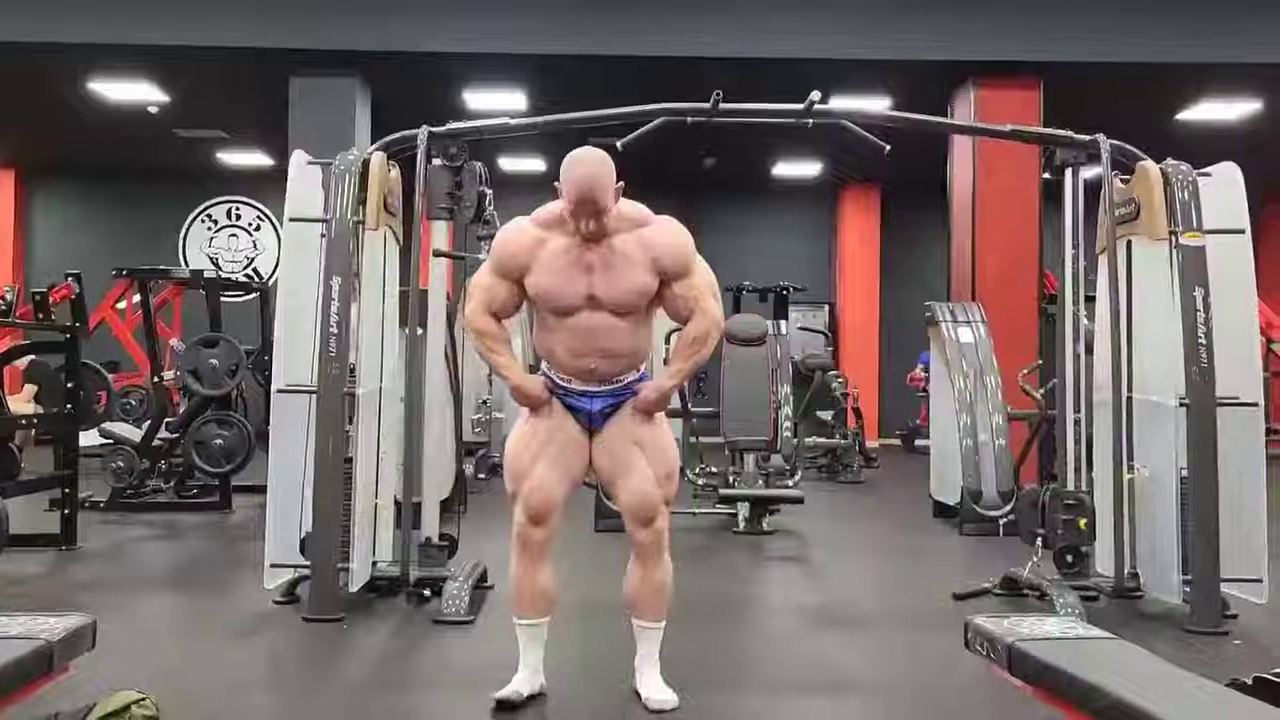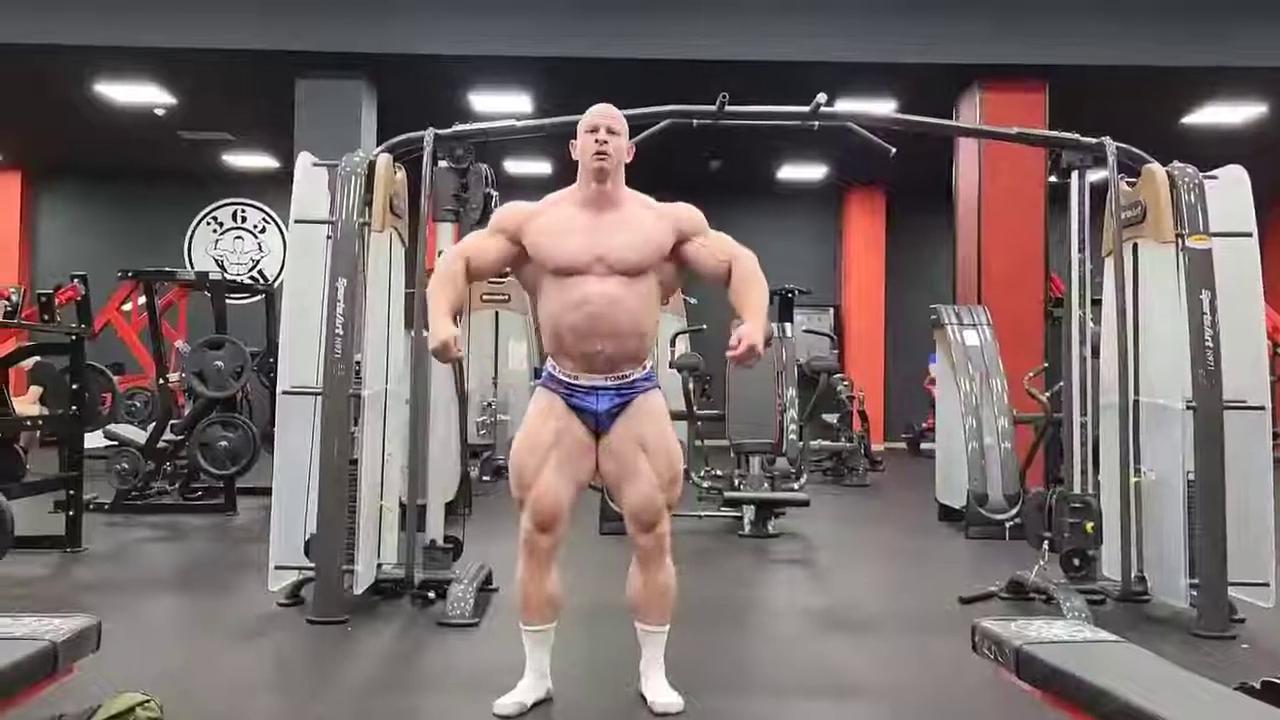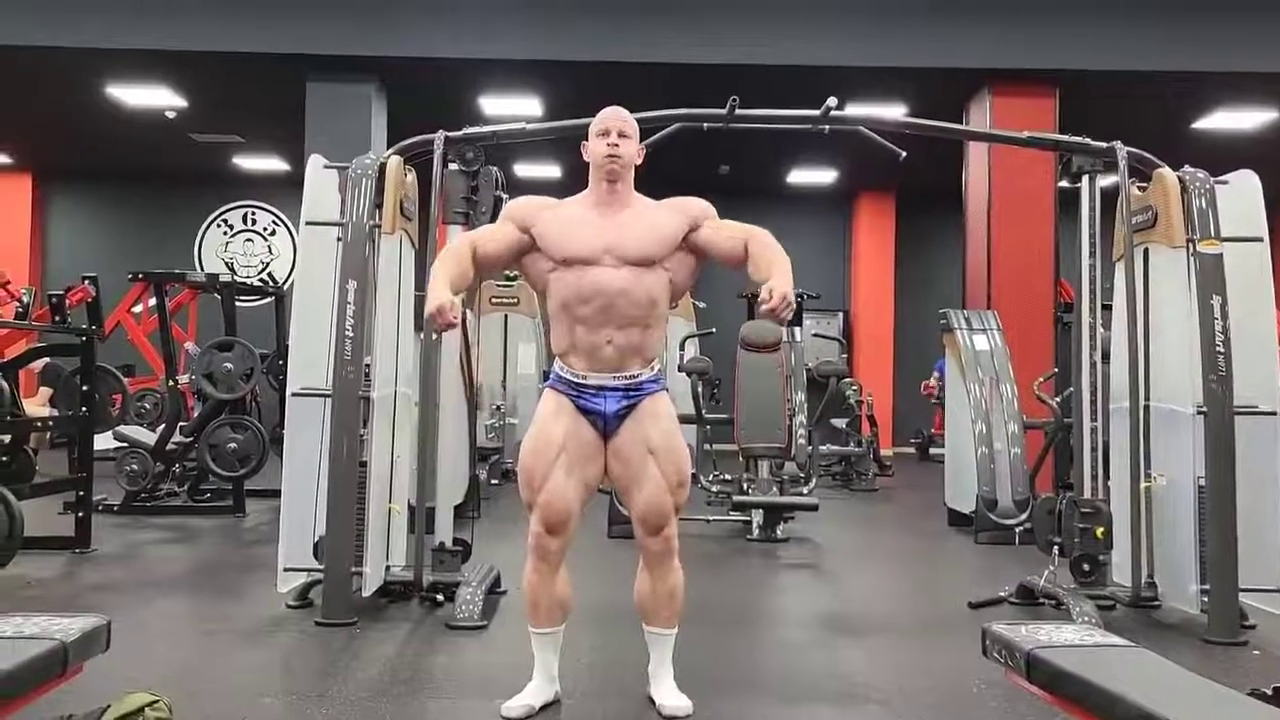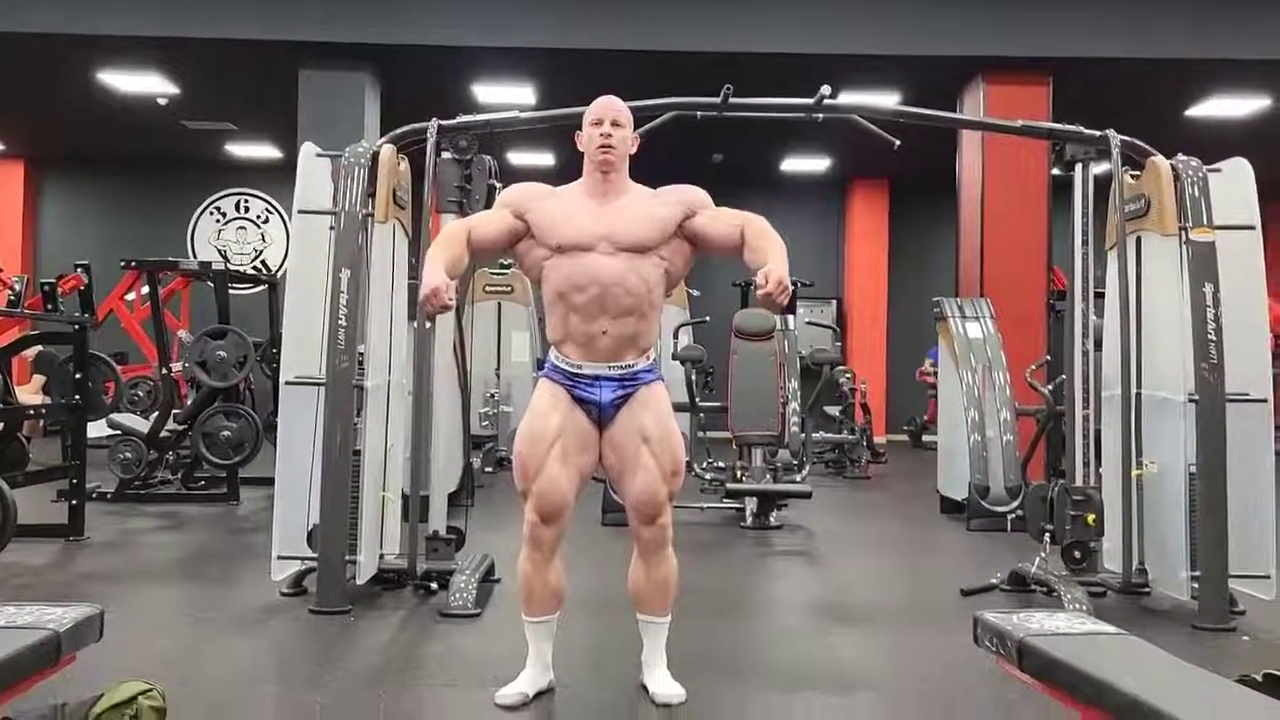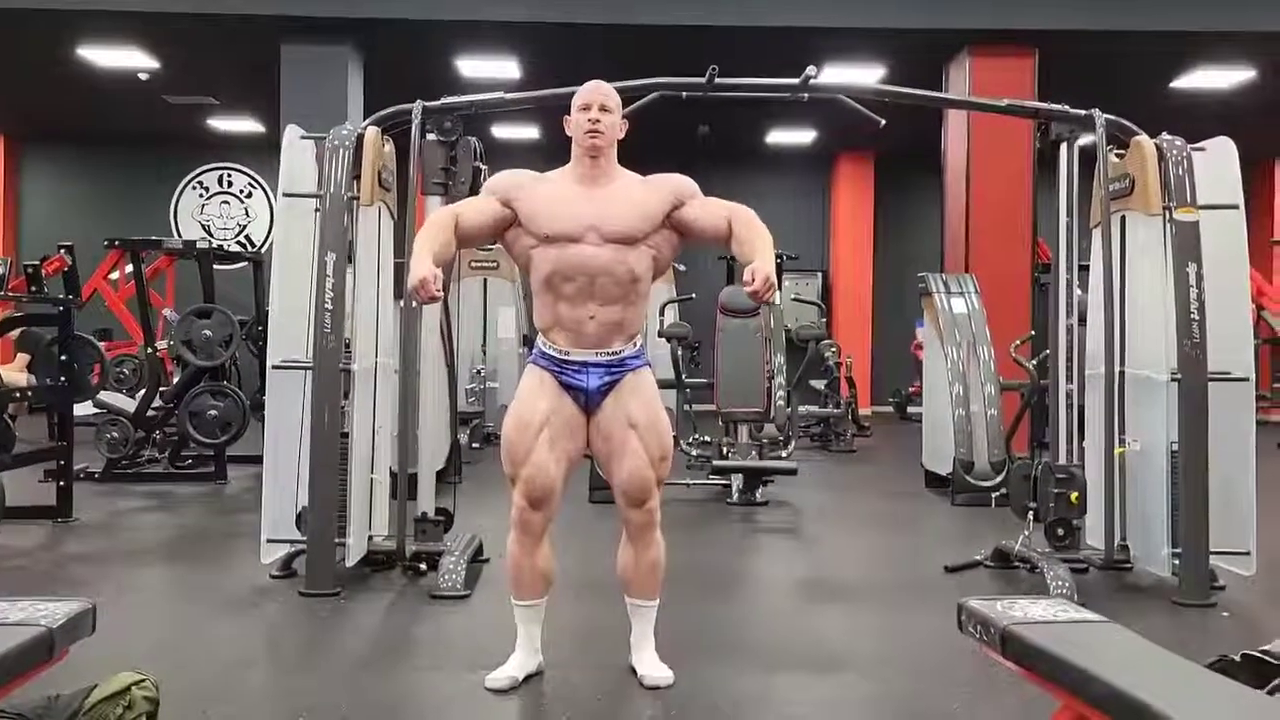
dt=1s
person 1, frame 1
left shoulder: (661, 239)
right shoulder: (523, 239)
left elbow: (706, 314)
right elbow: (480, 311)
left wrist: (669, 382)
right wrist: (517, 378)
left hip: (630, 399)
right hip: (554, 399)
left knee: (651, 529)
right knee: (530, 526)
left ankle: (648, 670)
right ankle: (529, 670)
person 1, frame 2
left shoulder: (669, 219)
right shoulder: (528, 219)
left elbow: (737, 263)
right elbow: (459, 261)
left wrist: (754, 322)
right wrist: (441, 319)
left hip: (635, 394)
right hip: (559, 394)
left knee: (652, 533)
right knee: (537, 532)
person 1, frame 3
left shoulder: (678, 216)
right shoulder: (538, 215)
left elbow: (751, 240)
right elbow: (469, 248)
left wrist: (778, 277)
right wrist: (441, 288)
left hip: (643, 396)
right hip: (567, 394)
left knee: (660, 535)
right knee: (545, 534)
person 1, frame 4
left shoulder: (673, 204)
right shoulder: (533, 202)
left elbow: (747, 227)
right elbow: (464, 232)
left wrist: (775, 264)
right wrist: (436, 269)
left hip: (638, 386)
right hip: (562, 384)
left knee: (653, 524)
right knee: (540, 522)
left ankle: (655, 664)
right ankle: (537, 665)
person 1, frame 5
left shoulder: (662, 193)
right shoulder: (521, 190)
left elbow: (735, 217)
right elbow: (449, 220)
left wrist: (762, 258)
right wrist: (424, 259)
left hip: (625, 371)
right hip: (550, 370)
left knee: (642, 508)
right knee: (529, 508)
left ankle: (644, 647)
right ankle: (526, 649)
